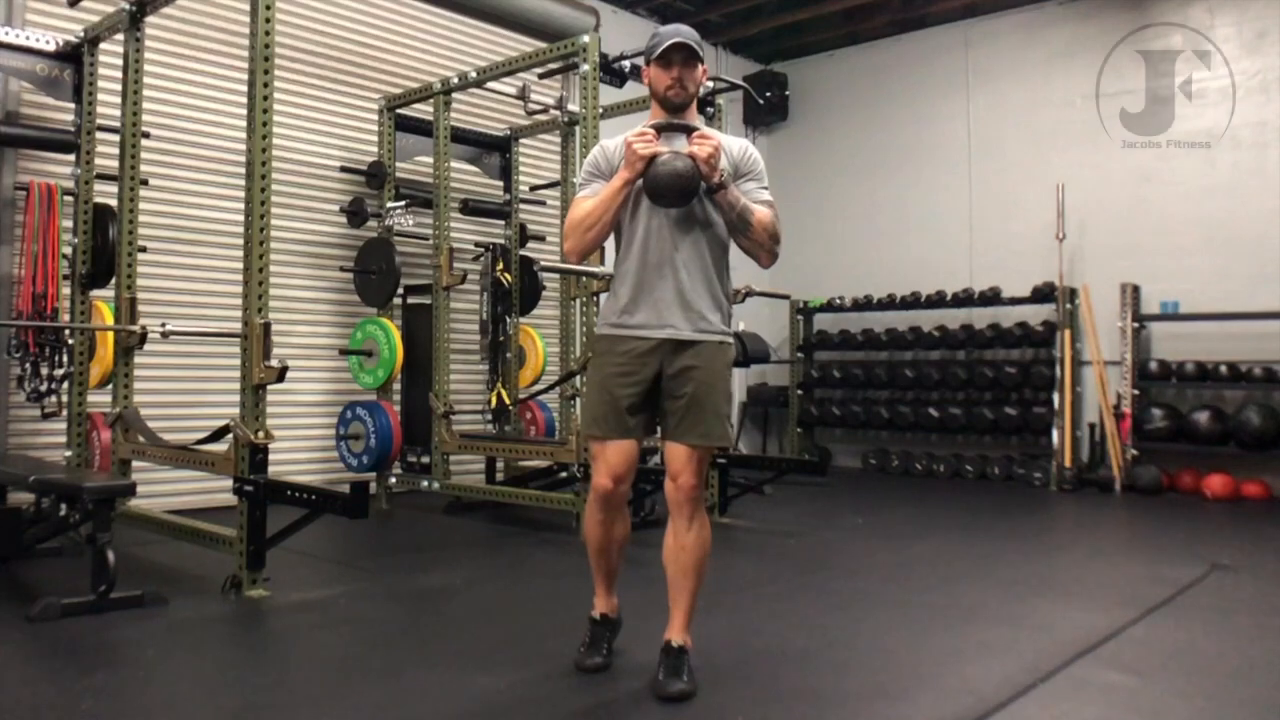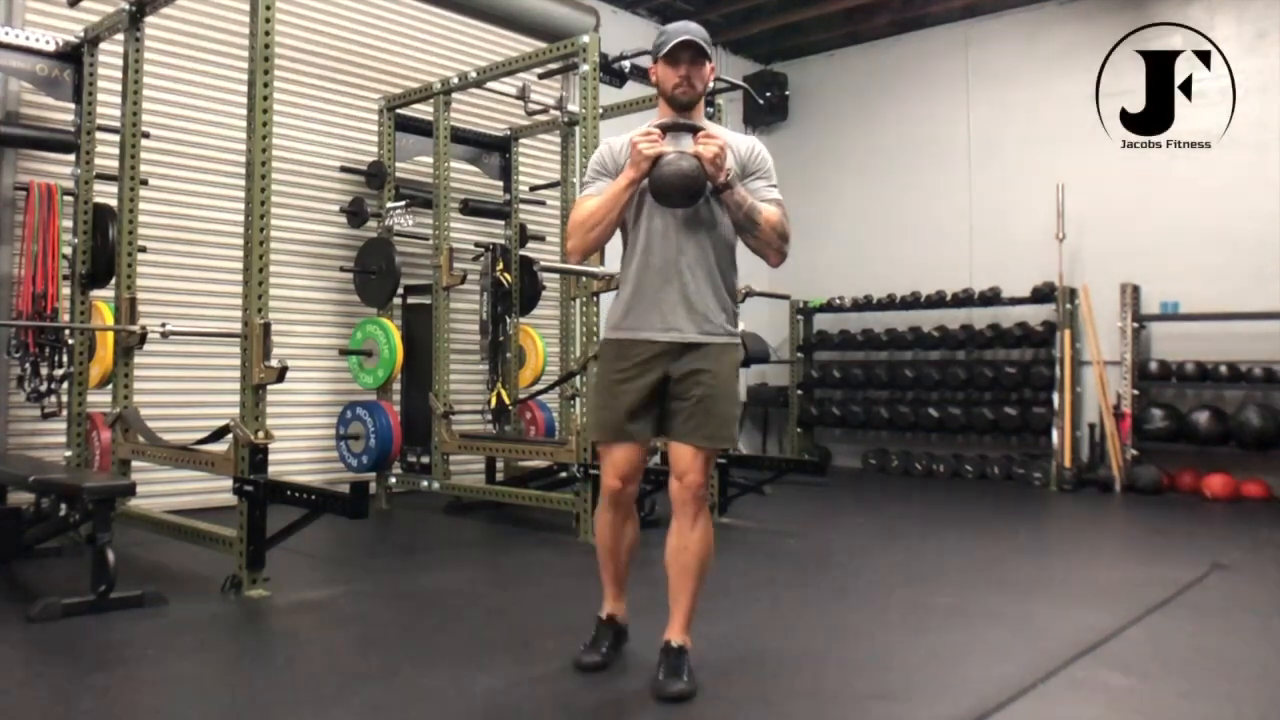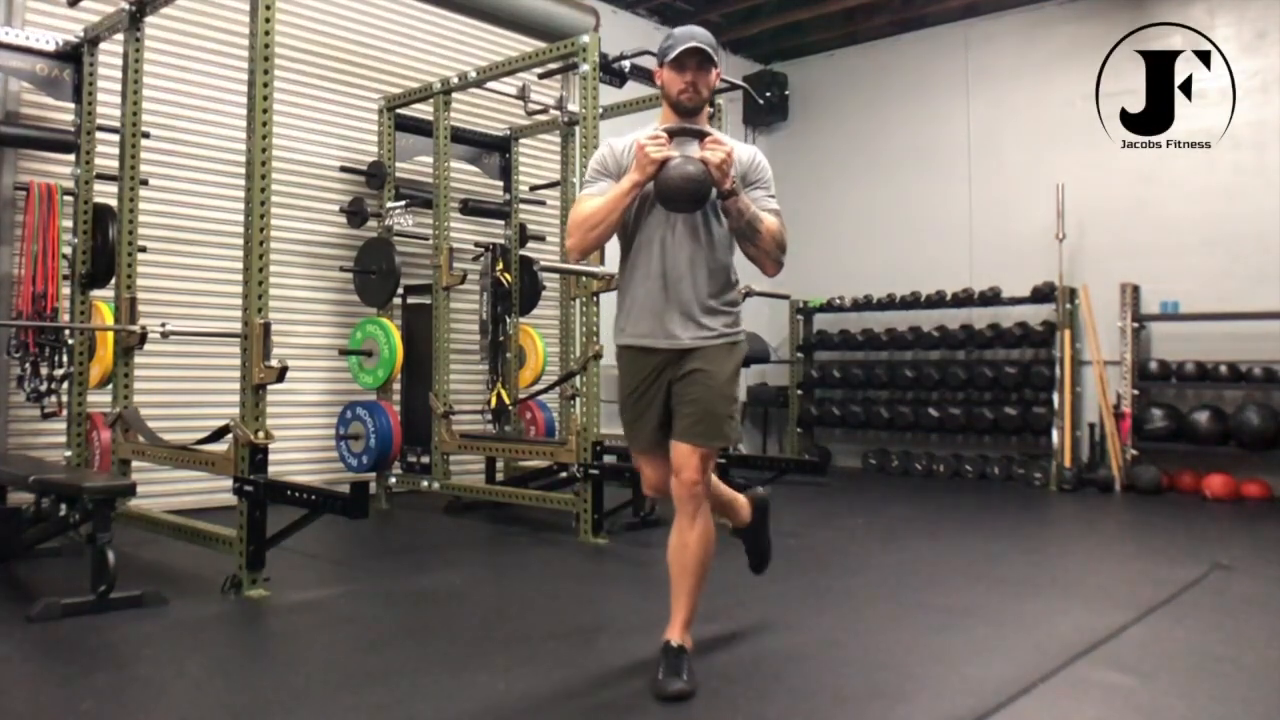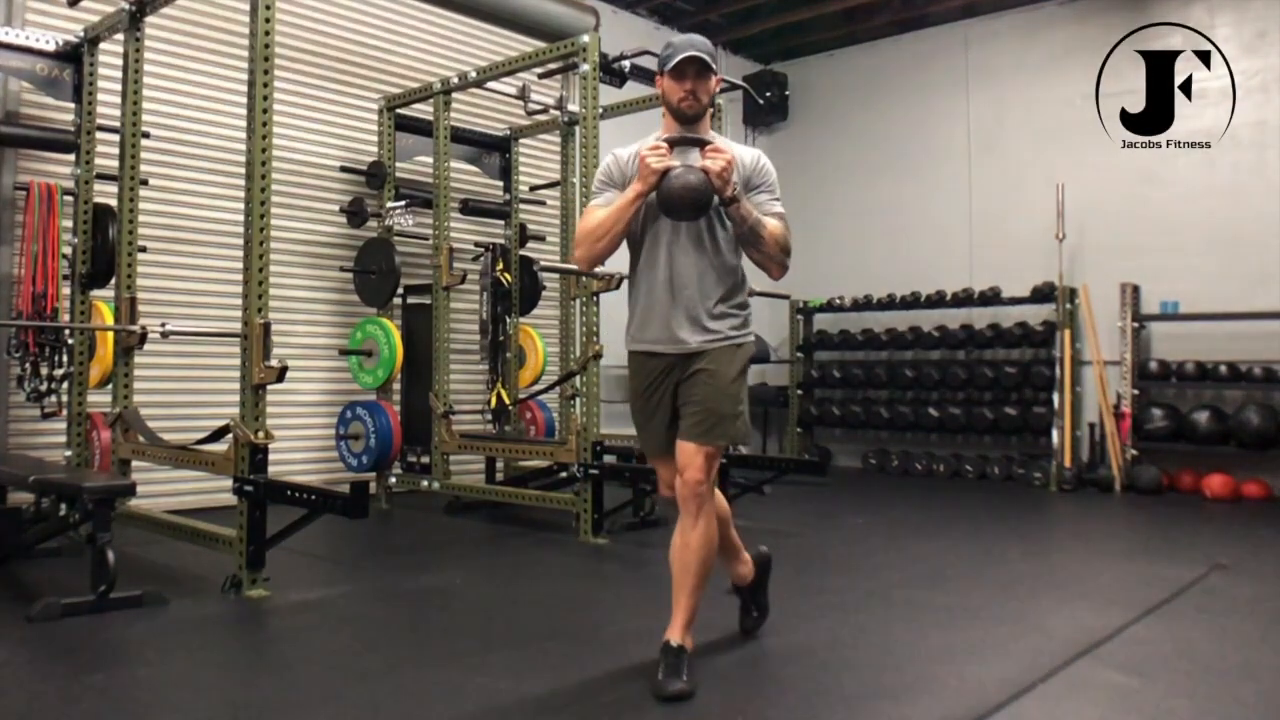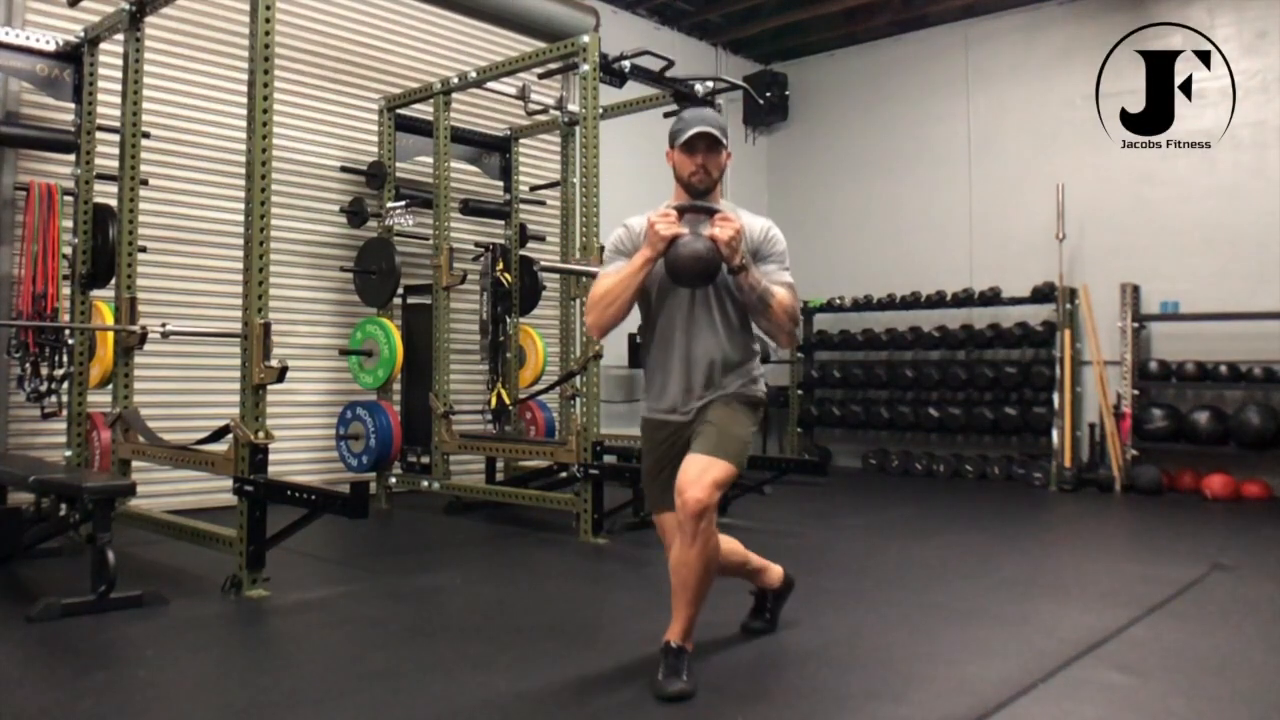
dt=0.4s
person 1, frame 1
left shoulder: (736, 153)
right shoulder: (610, 152)
left elbow: (767, 249)
right elbow: (575, 246)
left wrist: (716, 180)
right wrist: (628, 175)
left hip: (700, 339)
right hip: (624, 335)
left knee: (685, 490)
right knee: (608, 482)
left ankle: (676, 643)
right ankle: (604, 611)
person 1, frame 2
left shoulder: (743, 151)
right shoulder: (616, 150)
left elbow: (776, 248)
right elbow: (577, 245)
left wrist: (723, 181)
right wrist: (633, 174)
left hip: (706, 342)
right hip: (631, 338)
left knee: (689, 488)
right knee: (618, 484)
left ankle: (676, 642)
right ankle: (613, 615)
person 1, frame 3
left shoulder: (744, 159)
right shoulder: (618, 152)
left elbow: (773, 260)
right elbow: (577, 243)
left wrist: (728, 188)
right wrist: (638, 177)
left hip: (709, 341)
right hip: (641, 340)
left knee: (688, 483)
right knee: (658, 483)
left ankle: (677, 643)
right ankle: (745, 512)
person 1, frame 4
left shoulder: (747, 163)
right shoulder: (624, 161)
left elbow: (778, 263)
right elbow: (585, 254)
left wrist: (730, 194)
right wrist: (641, 187)
left hip: (717, 342)
right hip: (650, 345)
left knee: (693, 484)
right knee: (679, 488)
left ankle: (677, 643)
right ankle: (747, 570)
person 1, frame 5
left shoulder: (759, 233)
right shoulder: (635, 233)
left elbow: (787, 333)
right elbow: (595, 323)
left wrist: (738, 262)
right wrist: (649, 253)
left hip: (729, 397)
right hip: (665, 407)
left knee: (694, 498)
right knee: (689, 548)
left ankle: (677, 645)
right ankle: (771, 577)
